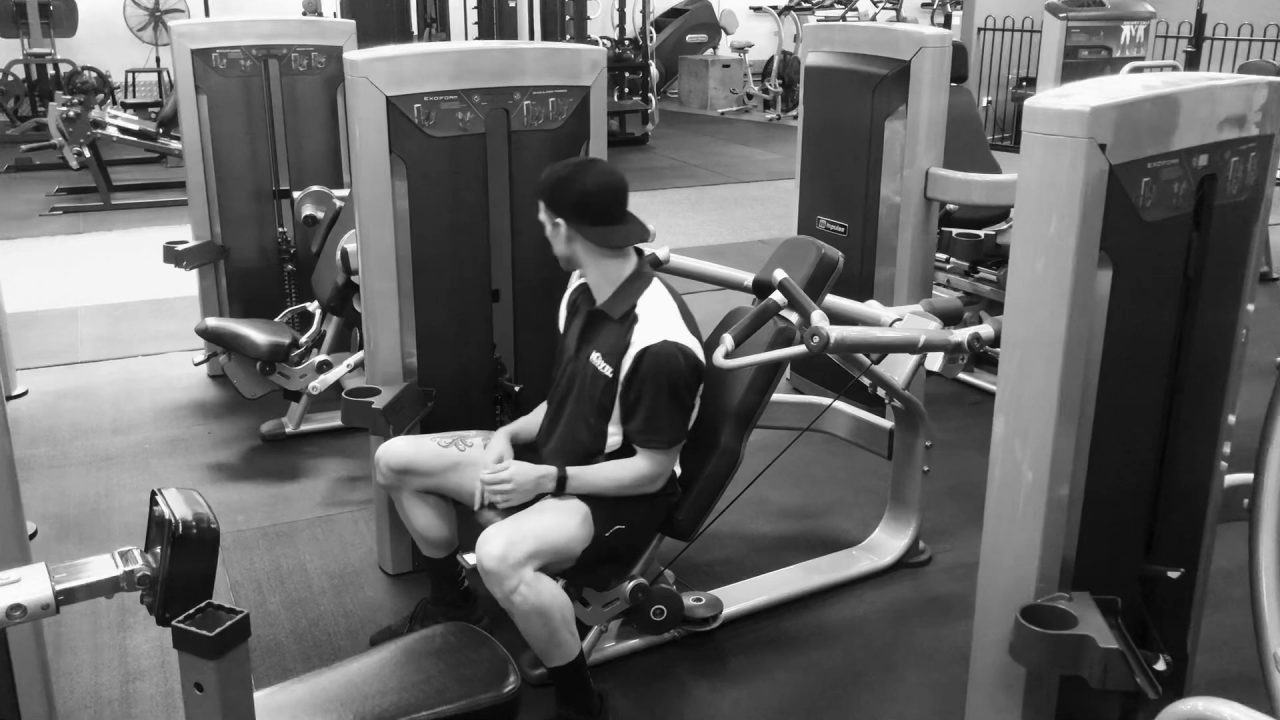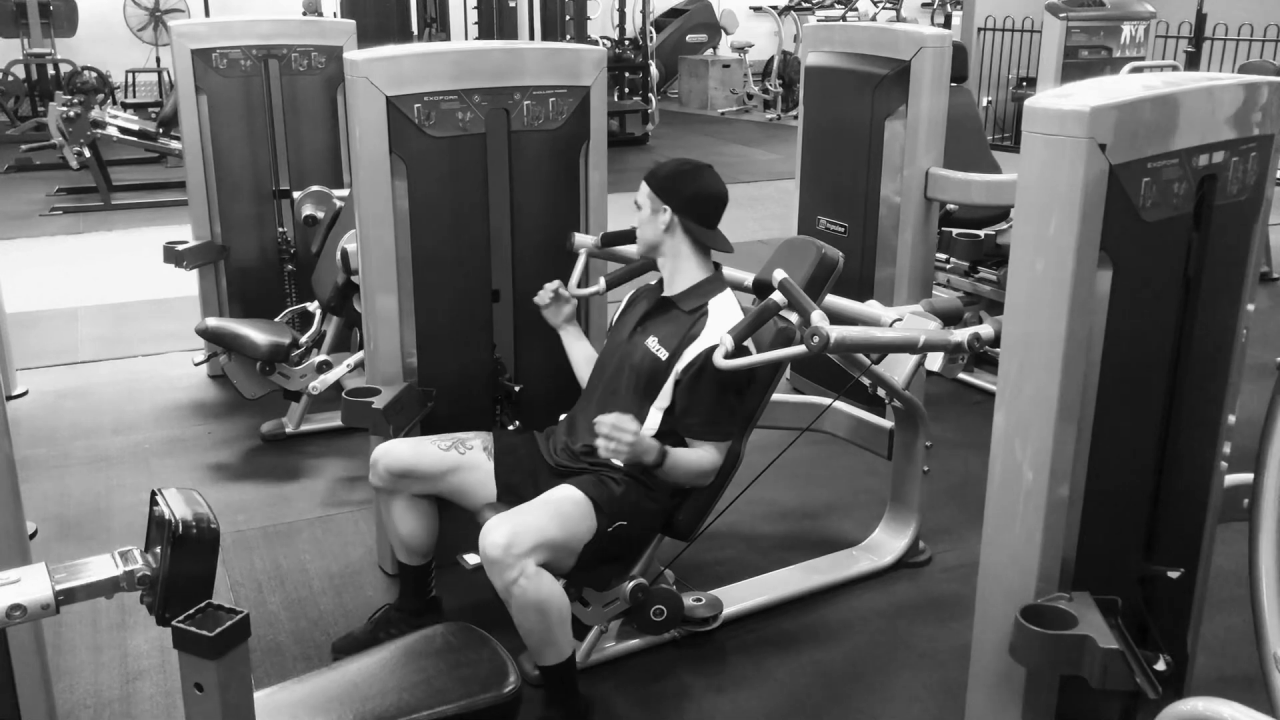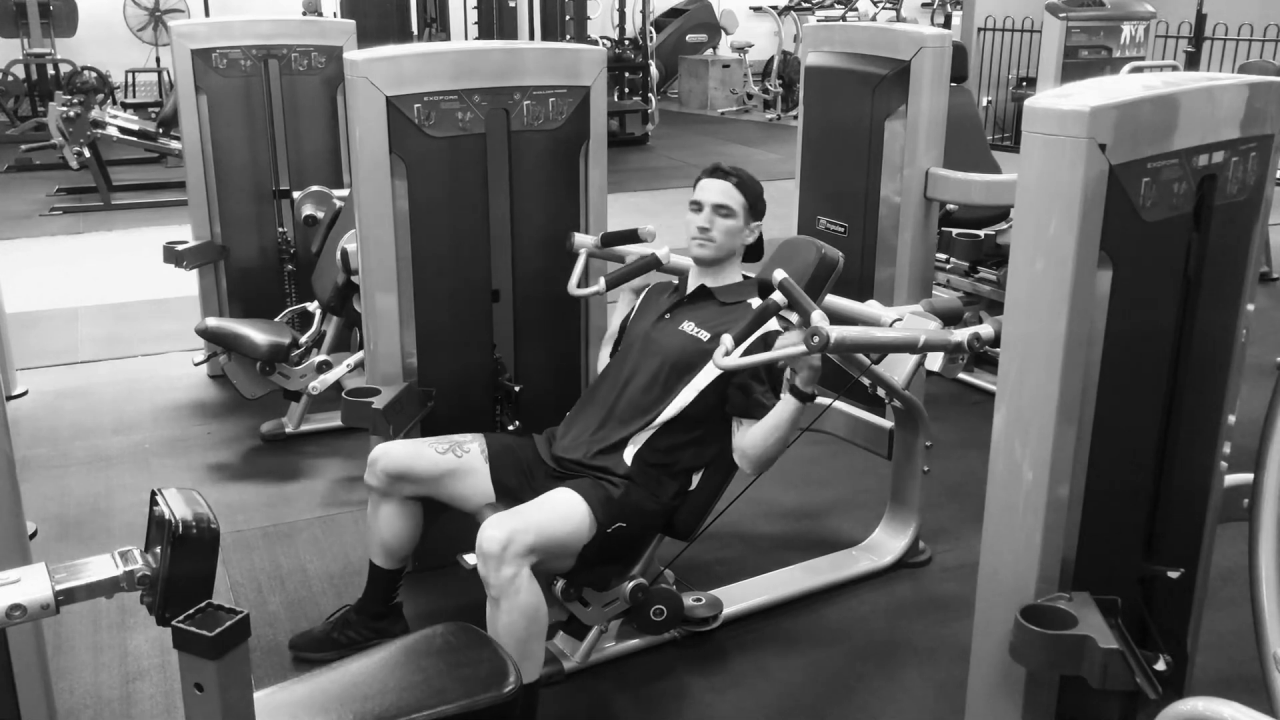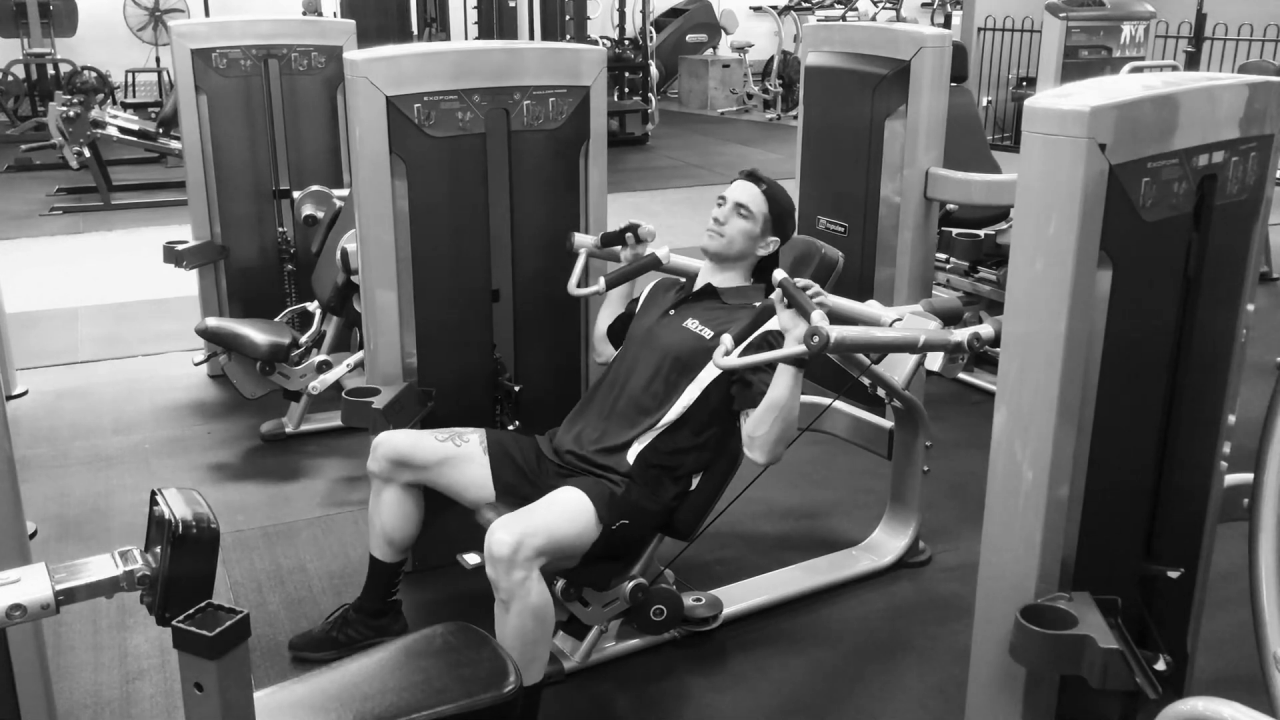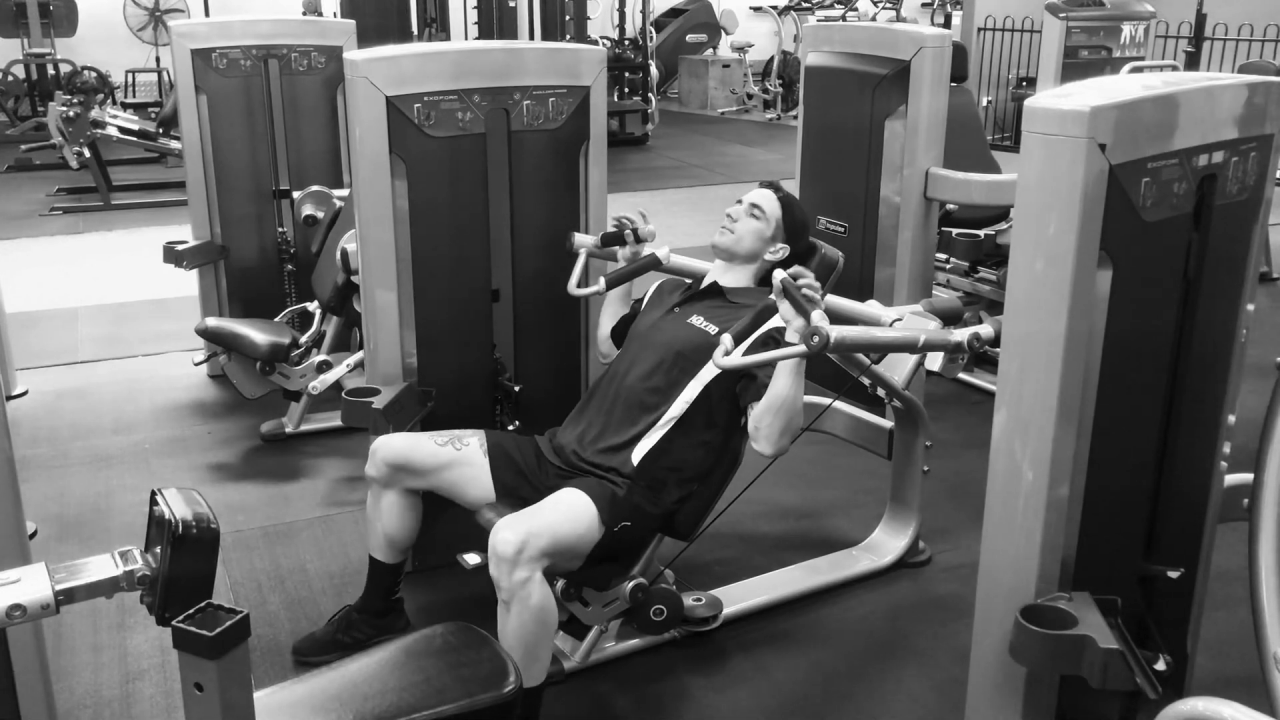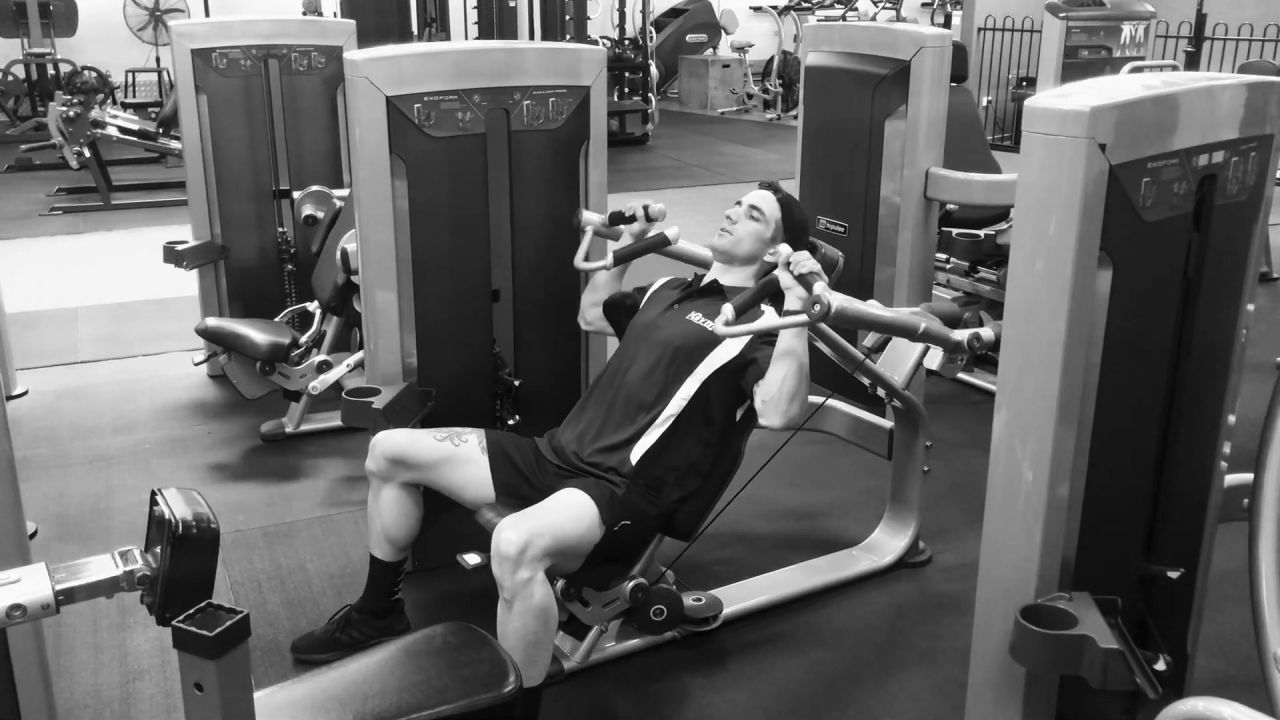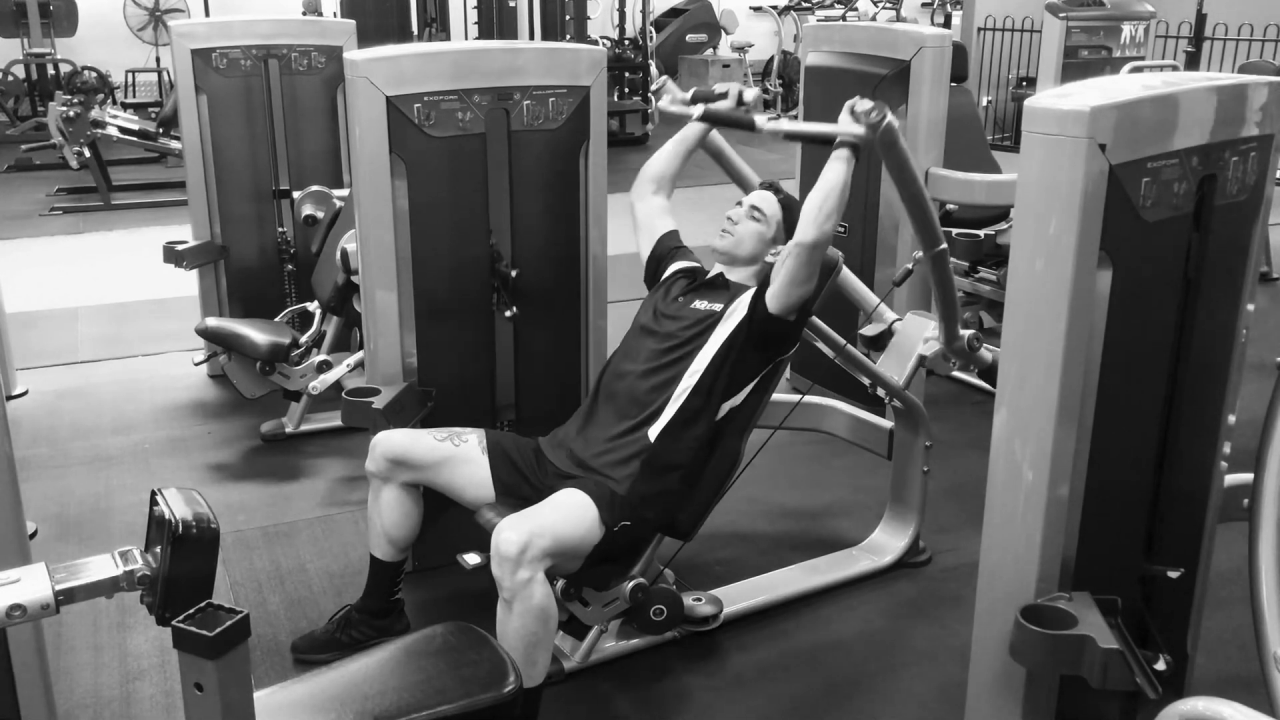
dt=0.7s
person 1, frame 1
left shoulder: (659, 343)
right shoulder: (582, 295)
left elbow: (651, 471)
left wrist: (547, 480)
right wrist: (509, 435)
left hip: (624, 493)
right hip: (556, 457)
left knee: (500, 553)
right knee: (395, 460)
right ankle: (452, 602)
person 1, frame 2
left shoulder: (721, 332)
right shoulder: (647, 296)
left elbow: (704, 466)
left wrist: (648, 451)
right wrist: (566, 326)
left hip: (626, 487)
right hip: (560, 450)
left knee: (504, 546)
right knee: (392, 463)
right ankle: (416, 607)
person 1, frame 3
left shoulder: (754, 326)
right shoulder: (662, 295)
left elbow: (751, 455)
left wrist: (798, 389)
right wrist: (627, 297)
left hip: (627, 487)
right hip: (559, 451)
left knee: (502, 542)
right knee: (388, 464)
right ankle: (377, 615)
person 1, frame 4
left shoulder: (756, 325)
right shoulder: (666, 290)
left elbow: (762, 447)
left wrist: (795, 350)
right wrist: (625, 271)
left hip: (627, 487)
right hip: (559, 453)
left knee: (510, 545)
right knee: (392, 452)
right ankle: (376, 612)
person 1, frame 5
left shoulder: (759, 325)
right shoulder: (672, 290)
left elbow: (770, 440)
left wrist: (797, 338)
right wrist: (625, 265)
left hip: (627, 488)
right hip: (559, 453)
left knee: (514, 546)
right knee: (389, 456)
right ankle: (378, 613)
person 1, frame 6
left shoulder: (760, 326)
right shoulder: (672, 290)
left elbow: (778, 415)
right elbow: (591, 314)
left wrist: (795, 309)
right wrist: (625, 244)
left hip: (624, 488)
right hip: (559, 453)
left knee: (517, 545)
right knee: (389, 452)
right ankle: (378, 614)
person 1, frame 7
left shoulder: (762, 313)
right shoulder: (681, 275)
left elbow: (812, 241)
right elbow: (647, 191)
left wrist: (845, 148)
right wrist: (702, 121)
left hip: (625, 489)
right hip: (558, 454)
left knee: (516, 546)
right knee: (390, 452)
right ankle: (378, 612)
